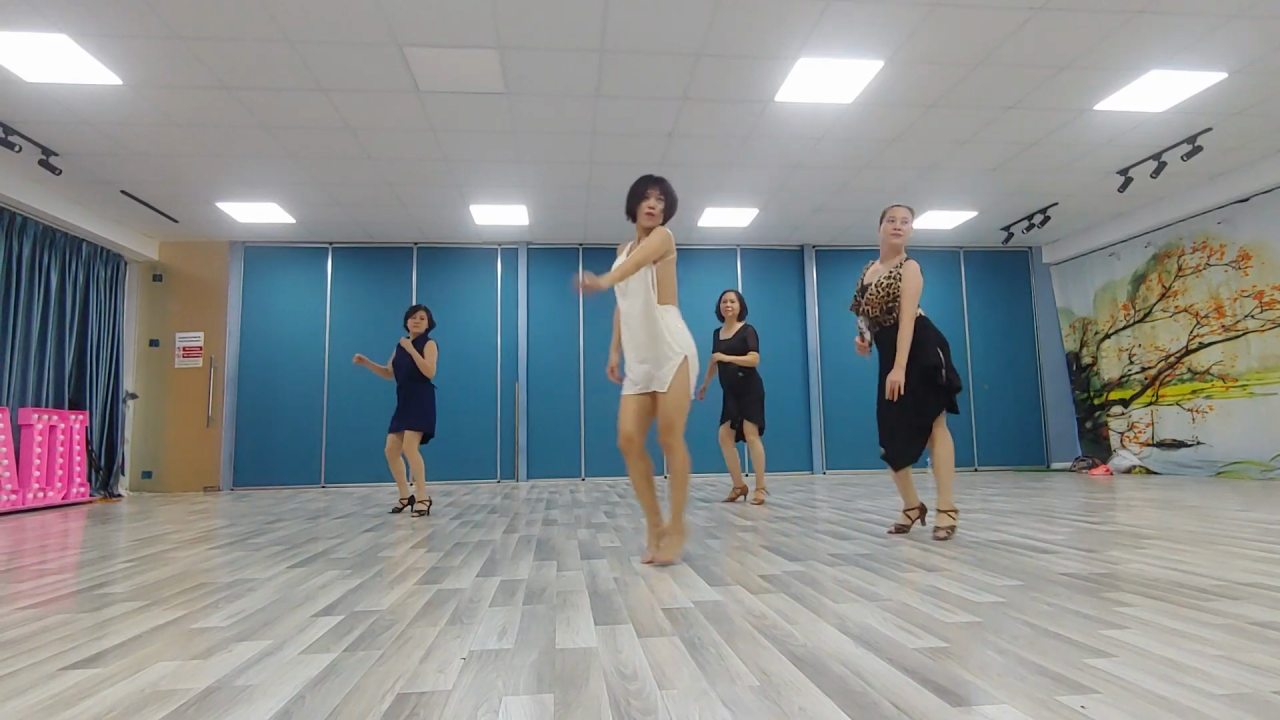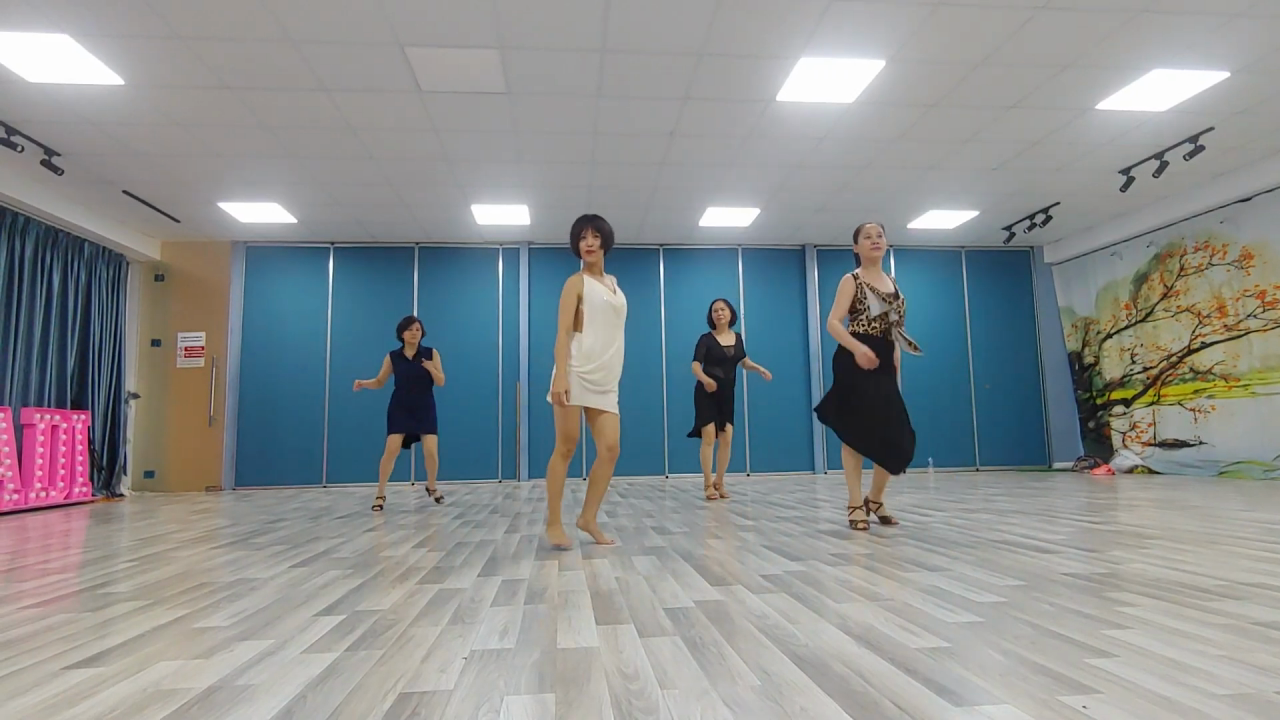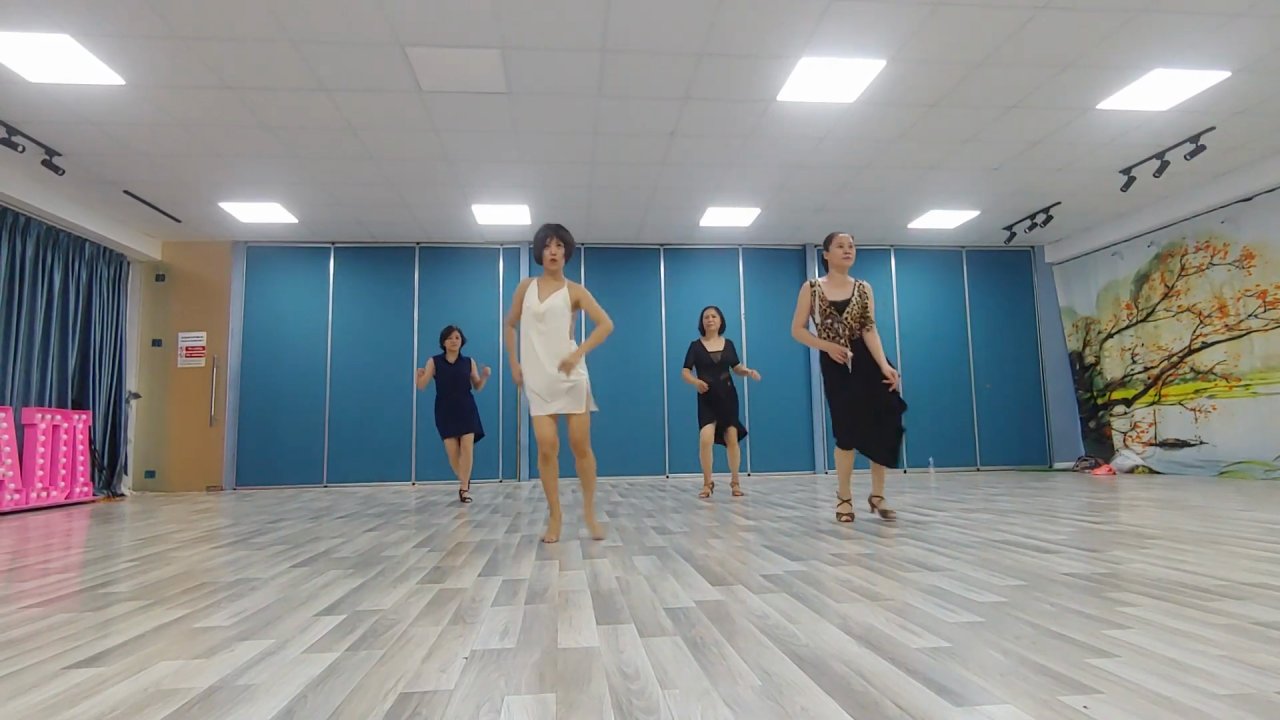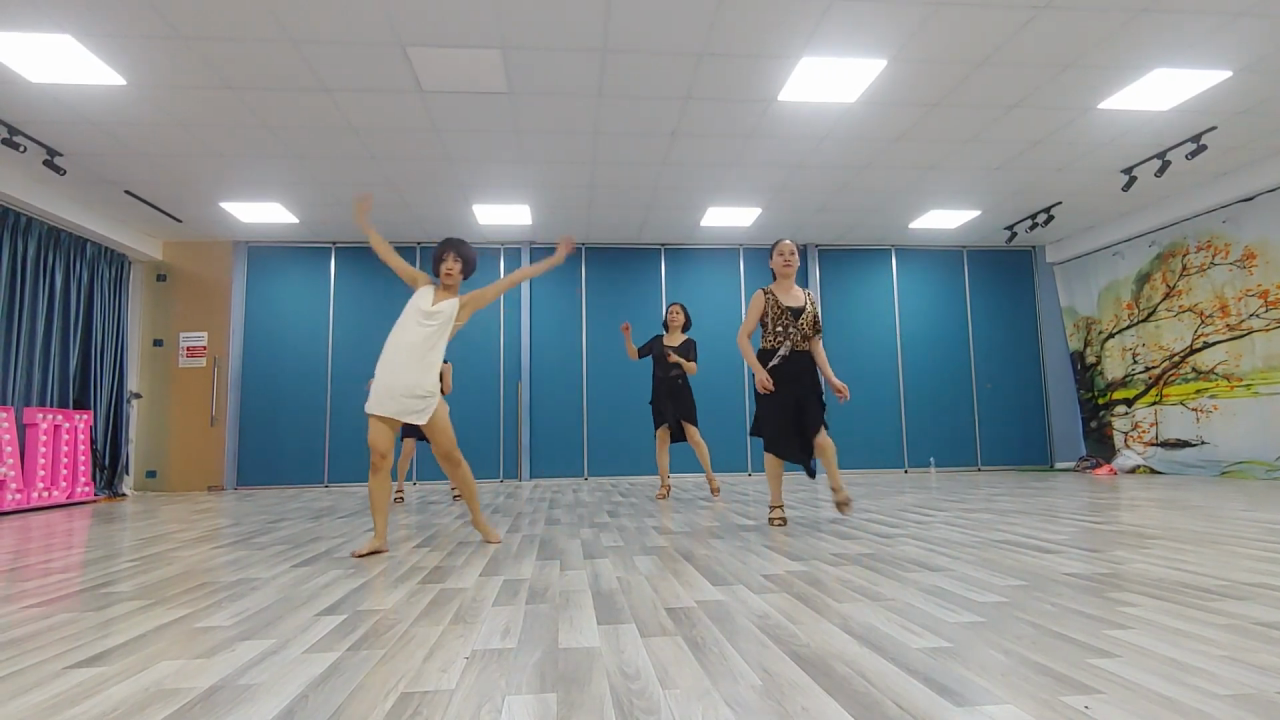
dt=0.7s
person 1, frame 1
left shoulder: (663, 239)
right shoulder: (624, 248)
left elbow: (632, 267)
left wrist: (603, 281)
right wrist: (614, 351)
left hip: (671, 350)
right hip: (641, 359)
left knee: (670, 437)
right knee: (628, 441)
left ankle: (676, 528)
right ankle: (656, 527)
person 1, frame 2
left shoulder: (613, 283)
right shoulder: (575, 283)
right elbow: (563, 332)
right wrist: (560, 375)
left hip: (604, 380)
right hip: (576, 374)
left knee: (610, 448)
right knee: (566, 446)
left ankle: (587, 518)
right ankle: (553, 522)
person 1, frame 3
left shoulder: (575, 291)
right shoulder: (526, 287)
left elbow: (606, 324)
right elbow: (510, 324)
left wrist: (578, 353)
right wrist: (513, 363)
left hip: (570, 378)
right hip: (537, 382)
left knee: (580, 447)
right knee: (546, 449)
left ankle: (589, 511)
right ankle: (555, 516)
person 1, frame 4
left shoulder: (465, 303)
right shoulder: (421, 286)
left elbow: (511, 281)
right elbow: (385, 252)
left wrist: (553, 259)
right wrist: (364, 219)
left hip: (422, 389)
right hip: (388, 384)
left knee: (450, 457)
right knee: (379, 458)
left ankle: (478, 519)
right ankle: (380, 536)
person 2, frame 1
left shoulder: (909, 268)
right shoulder: (869, 269)
left elbow: (907, 318)
left wrist: (899, 368)
right wrist: (864, 338)
left hip: (921, 350)
right hip: (891, 354)
left knee: (933, 425)
right knee: (893, 435)
left ankle: (946, 508)
right ankle: (912, 507)
person 2, frame 2
left shoulder: (891, 282)
right shoulder: (851, 281)
right elbow: (833, 324)
left wrist: (900, 346)
right wrist: (856, 348)
left hip: (883, 364)
right hip: (855, 362)
left knee: (897, 434)
right knee: (855, 434)
left ankle: (874, 500)
right ankle: (856, 505)
person 2, frame 3
left shoulder: (863, 288)
right shoulder: (811, 289)
left elbow: (869, 330)
right elbow: (797, 330)
left wrist: (885, 365)
right wrist: (828, 346)
left hip: (867, 363)
right hip: (836, 367)
left knee: (883, 426)
right knee: (849, 432)
left ankle: (877, 495)
right ankle: (844, 498)
person 2, frame 4
left shoulder: (808, 296)
right shoulder: (763, 296)
left elbow: (815, 342)
right elbow: (743, 337)
left wrist: (831, 379)
right wrist: (757, 371)
left hip: (803, 370)
right hip: (771, 371)
left knee: (817, 435)
right knee: (776, 439)
left ankle: (837, 487)
right ankle: (776, 505)
person 3, frame 1
left shoulder: (747, 330)
right shoulder: (717, 333)
left elbow: (754, 359)
right elbow: (715, 362)
left wrist: (727, 357)
right wrist: (704, 384)
left hip: (749, 388)
right hip: (729, 392)
left knee: (751, 435)
right knee: (724, 439)
left ankle: (760, 487)
right ankle: (739, 486)
person 3, frame 2
left shoulder: (737, 338)
right shoulder: (706, 339)
left elbow: (744, 361)
right elbow: (695, 366)
left wrist: (760, 369)
right wrist: (704, 378)
left hip: (727, 394)
right hip: (706, 393)
left knee: (726, 440)
right knee: (709, 437)
left ankle: (719, 483)
right ankle: (708, 485)
person 3, frame 3
left shoulder: (728, 344)
right shoulder: (696, 346)
left elbow: (737, 367)
right elbow: (685, 372)
left wrist: (749, 371)
right wrist: (695, 382)
left hip: (728, 396)
right hip: (706, 400)
left knee: (732, 439)
right knee: (705, 439)
left ankle: (735, 482)
right ankle: (707, 483)
person 3, frame 4
left shoulder: (689, 343)
right shoulder: (657, 340)
left elbow: (693, 368)
right elbow: (634, 355)
left wrist: (680, 361)
right wrist: (627, 337)
left hip: (681, 393)
right hip: (660, 394)
left knee: (693, 436)
right knee: (662, 438)
left ankle: (710, 476)
right ankle: (664, 484)
person 4, frame 1
left shoulder: (428, 344)
right shoulder: (400, 346)
left elbow: (430, 372)
right elbow: (390, 373)
left wrist: (411, 350)
right wrist: (366, 362)
left hip: (421, 400)
right hip: (404, 401)
left knee: (409, 447)
right knee: (391, 450)
left ankle: (423, 498)
right ankle: (406, 496)
person 4, frame 2
left shoulder: (431, 353)
right shoulder: (393, 357)
left elbow: (441, 382)
right elbow: (379, 382)
left wrist: (432, 370)
right wrist: (363, 384)
left hip: (425, 407)
right hip: (400, 407)
left knee: (431, 452)
right knee: (391, 450)
left ankle: (432, 486)
right ankle: (380, 495)
person 4, frame 3
left shoulder: (469, 362)
right shoulder: (434, 362)
left elbow: (477, 387)
right elbow: (422, 385)
left wrist: (484, 376)
right wrist: (418, 377)
left hip: (466, 409)
right hip: (445, 410)
left knee: (467, 448)
right knee: (452, 452)
left ankle: (464, 488)
right ankle: (463, 483)
person 4, frame 4
left shoulder: (445, 365)
left elbow: (447, 391)
left wrist: (444, 373)
right knee: (407, 450)
left ankle: (454, 485)
right ankle: (399, 489)
